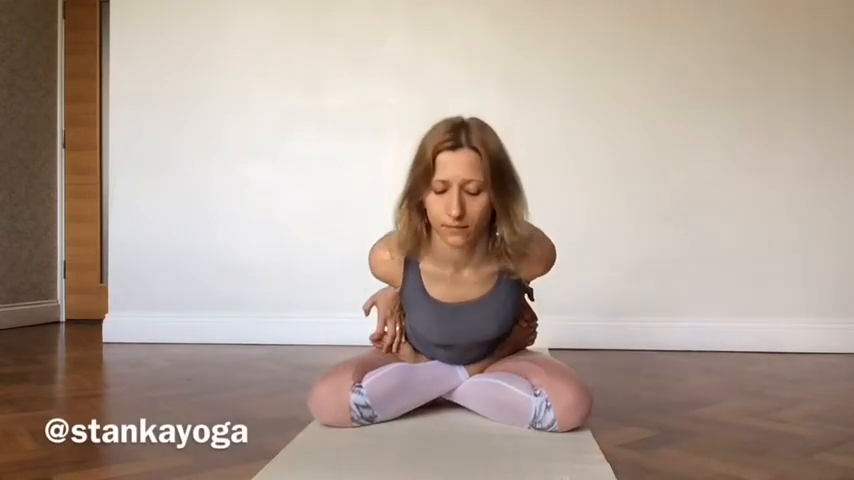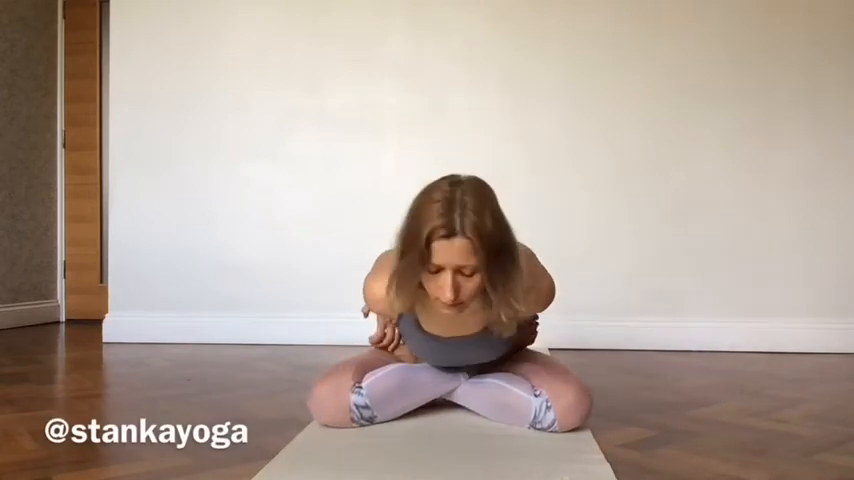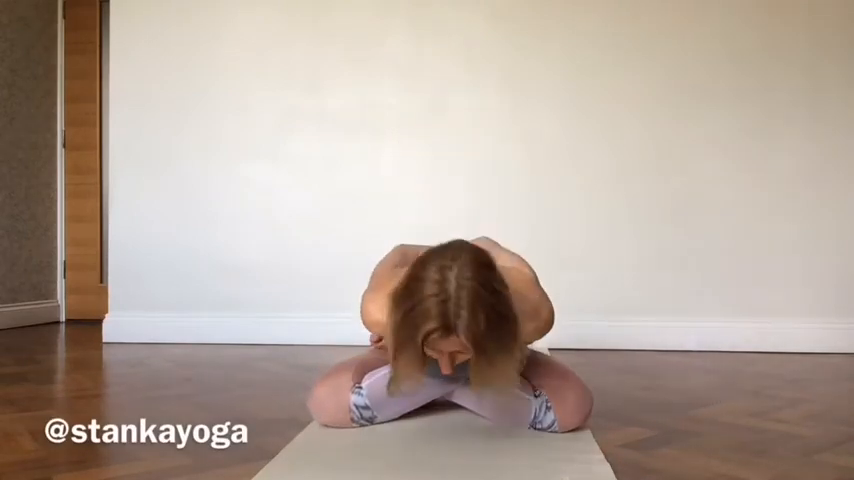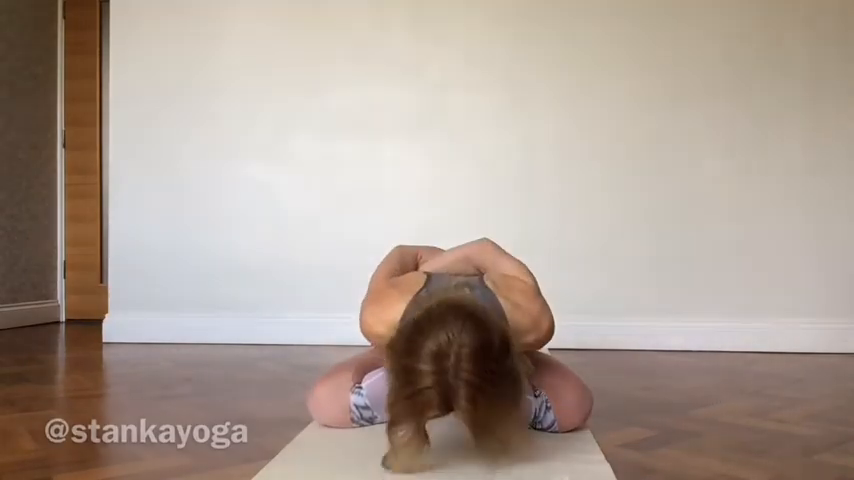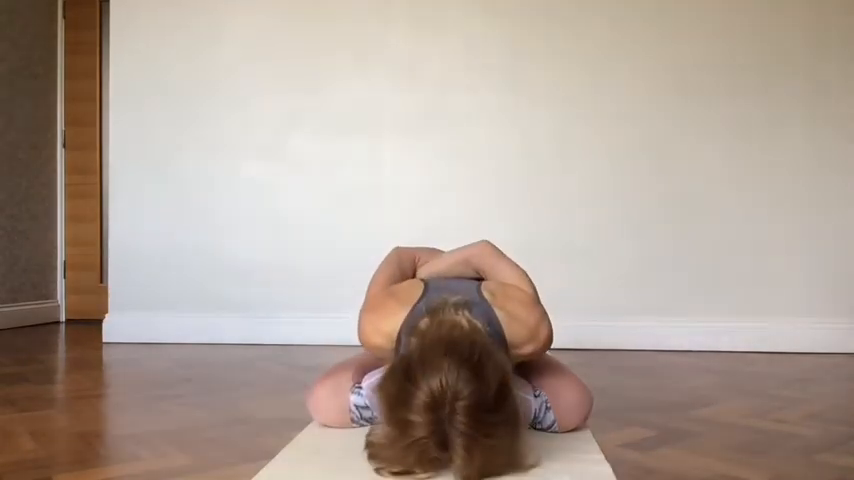
dt=0.4s
person 1, frame 1
left shoulder: (532, 254)
right shoulder: (390, 258)
left hip: (495, 360)
right hip: (416, 358)
left knee: (571, 406)
right knee: (326, 401)
left ankle: (432, 383)
right ankle: (460, 377)
person 1, frame 2
left shoulder: (531, 287)
right shoulder: (383, 289)
left hip: (496, 366)
right hip: (416, 362)
left knee: (573, 407)
right knee: (325, 402)
left ankle: (441, 388)
person 1, frame 3
left shoulder: (532, 313)
right shoulder: (380, 310)
left elbow: (485, 249)
right elbow: (401, 255)
left hip: (494, 371)
right hip: (412, 365)
left knee: (574, 408)
right knee: (324, 403)
person 1, frame 4
left shoulder: (531, 323)
right shoulder: (380, 320)
left elbow: (485, 251)
right elbow: (400, 256)
left knee: (574, 406)
right knee: (323, 402)
person 1, frame 5
left shoulder: (529, 331)
right shoulder: (379, 328)
left elbow: (484, 252)
right elbow: (401, 257)
left knee: (574, 406)
right knee: (324, 403)
